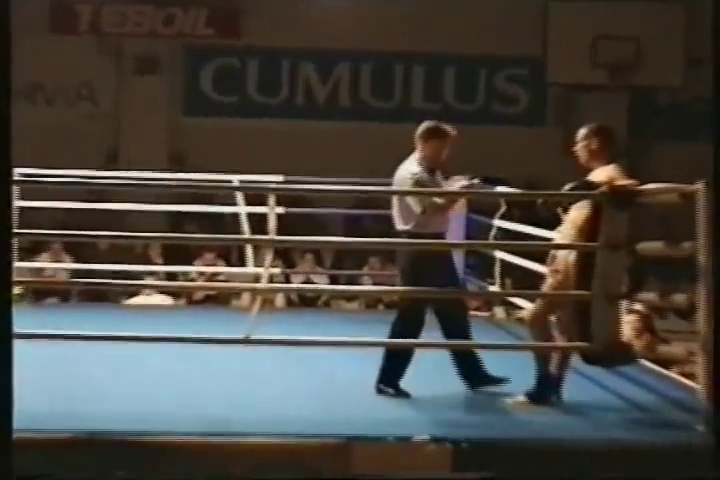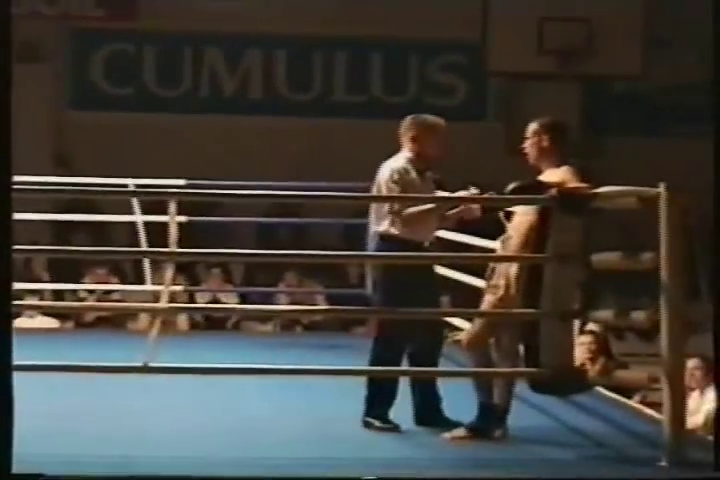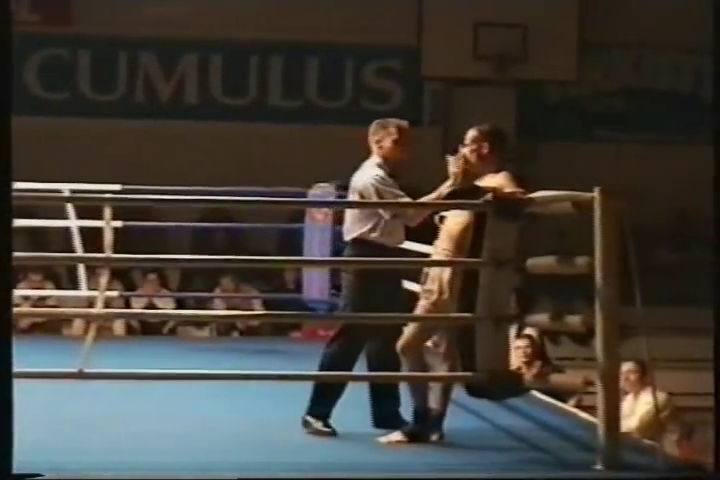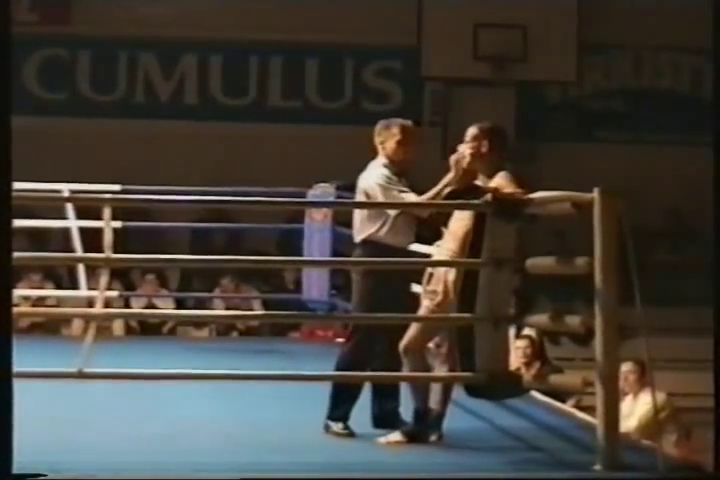
dt=0.7s
person 1, frame 1
left shoulder: (612, 174)
right shoulder: (596, 176)
left elbow: (631, 187)
left hip: (576, 261)
right hip: (565, 258)
left knee: (537, 316)
right knee: (565, 323)
left ankle: (547, 386)
right ankle: (548, 386)
person 1, frame 2
left shoulder: (563, 176)
right shoulder: (544, 180)
left hip: (520, 276)
right hip: (507, 273)
left knee: (475, 339)
right knee: (504, 344)
left ankle: (490, 417)
right ankle: (492, 418)
person 1, frame 3
left shoulder: (500, 180)
right shoulder: (475, 185)
left elbow: (520, 198)
left hip: (452, 278)
right hip: (441, 274)
left knee: (409, 345)
right knee: (444, 348)
right ankle: (429, 422)
person 1, frame 4
left shoulder: (500, 180)
right shoulder: (475, 183)
left elbow: (521, 199)
left wrist: (491, 194)
right wrist: (458, 177)
left hip: (456, 278)
right hip: (443, 275)
left knee: (411, 346)
right knee: (444, 349)
person 2, frame 1
left shoulder: (431, 173)
right shoulder: (410, 174)
left elbow: (439, 205)
right elbow: (430, 210)
left wrist: (454, 191)
right wrist: (456, 192)
left hip: (436, 246)
right hip: (418, 248)
left knee: (454, 311)
right knee: (411, 315)
left ankle: (473, 373)
right ankle: (387, 380)
person 2, frame 2
left shoulder: (424, 176)
right shoulder: (394, 171)
right elbow: (402, 218)
left wrist: (458, 212)
right wrist: (444, 203)
left hip: (417, 256)
right hip: (394, 255)
left knee: (428, 335)
right knee: (393, 335)
left ankle: (427, 409)
right ankle: (375, 411)
person 2, frame 3
left shoulder: (385, 178)
right shoulder: (370, 178)
left elbow: (405, 218)
right elbow: (412, 213)
right wrist: (449, 185)
left hip: (384, 260)
right hip: (365, 260)
left knee: (387, 340)
right knee: (350, 337)
left ankle: (386, 412)
right ankle: (316, 413)
person 2, frame 4
left shoulder: (394, 178)
right shoulder: (376, 178)
left elbow: (413, 214)
right elbow: (419, 206)
right wrist: (451, 177)
left hip: (395, 260)
right hip: (375, 259)
left knee: (392, 339)
right knee: (362, 338)
left ankle: (386, 412)
right ankle: (336, 415)
